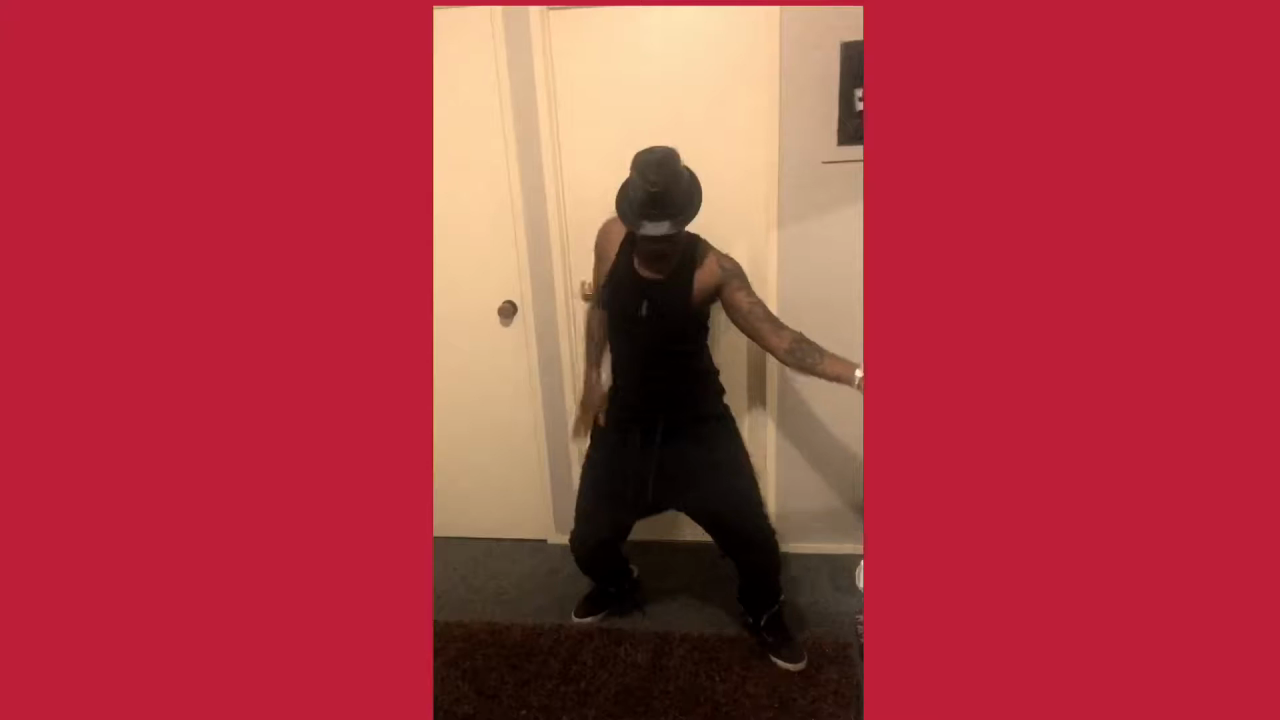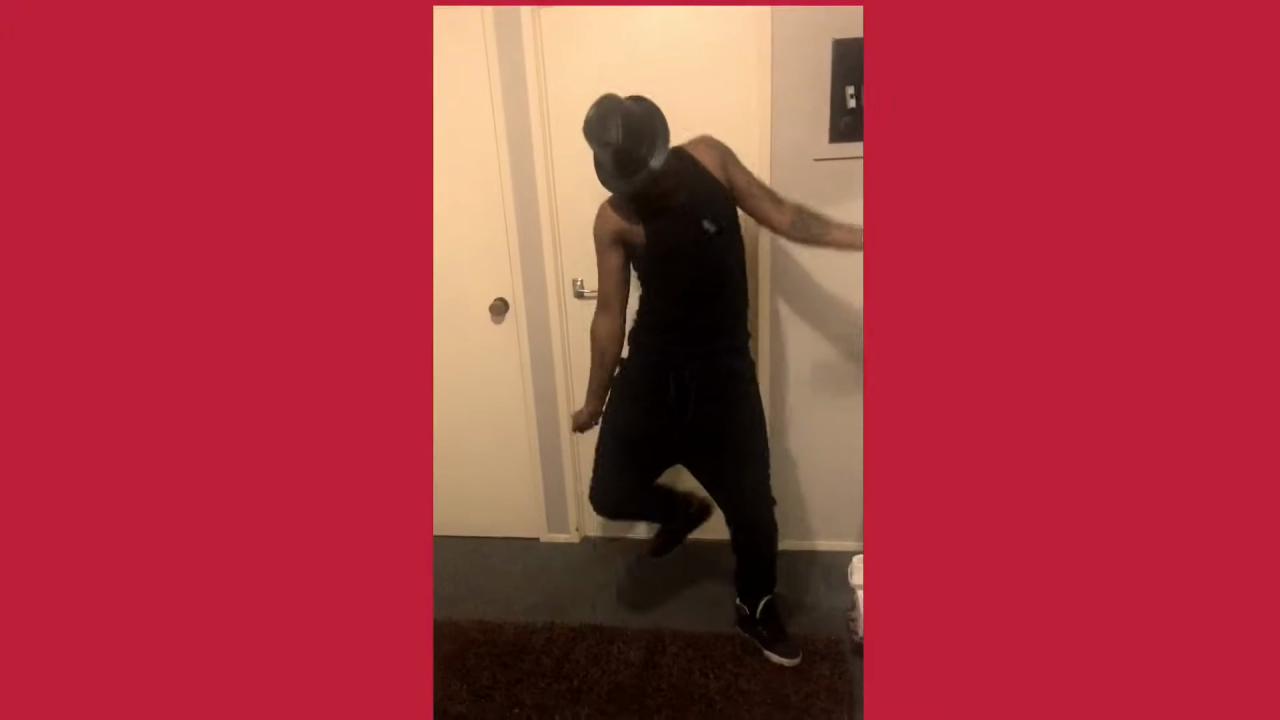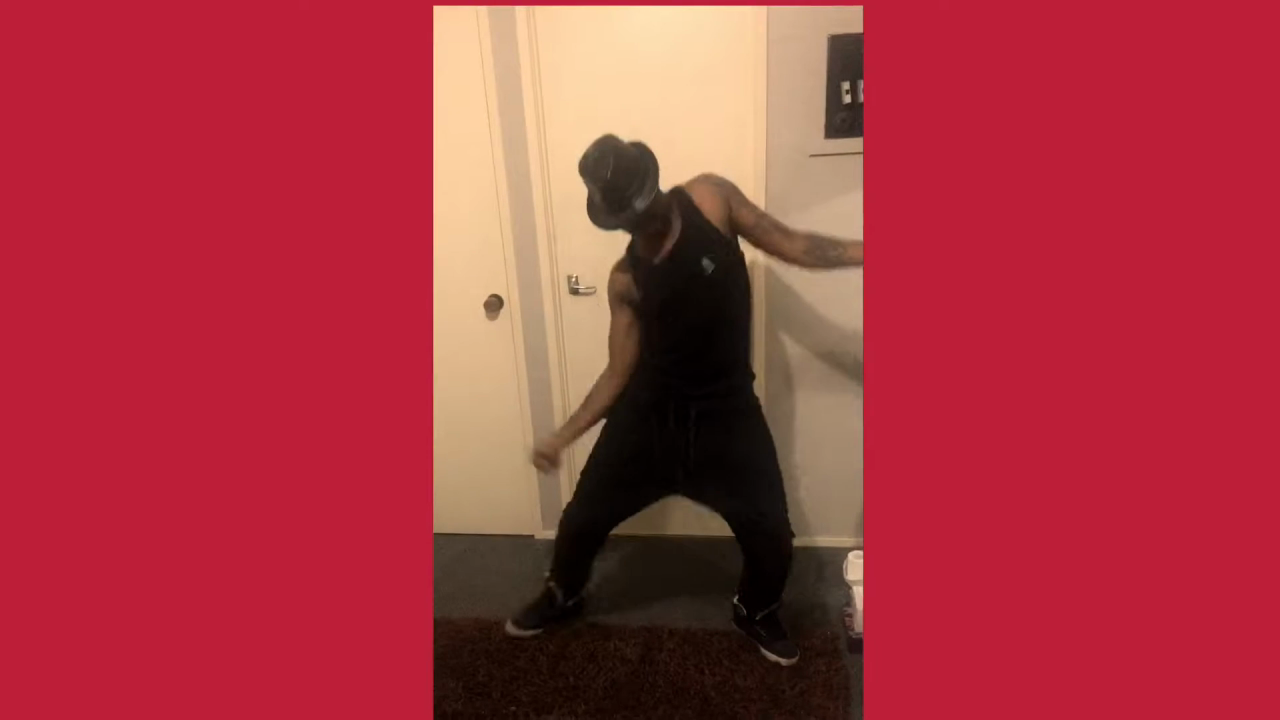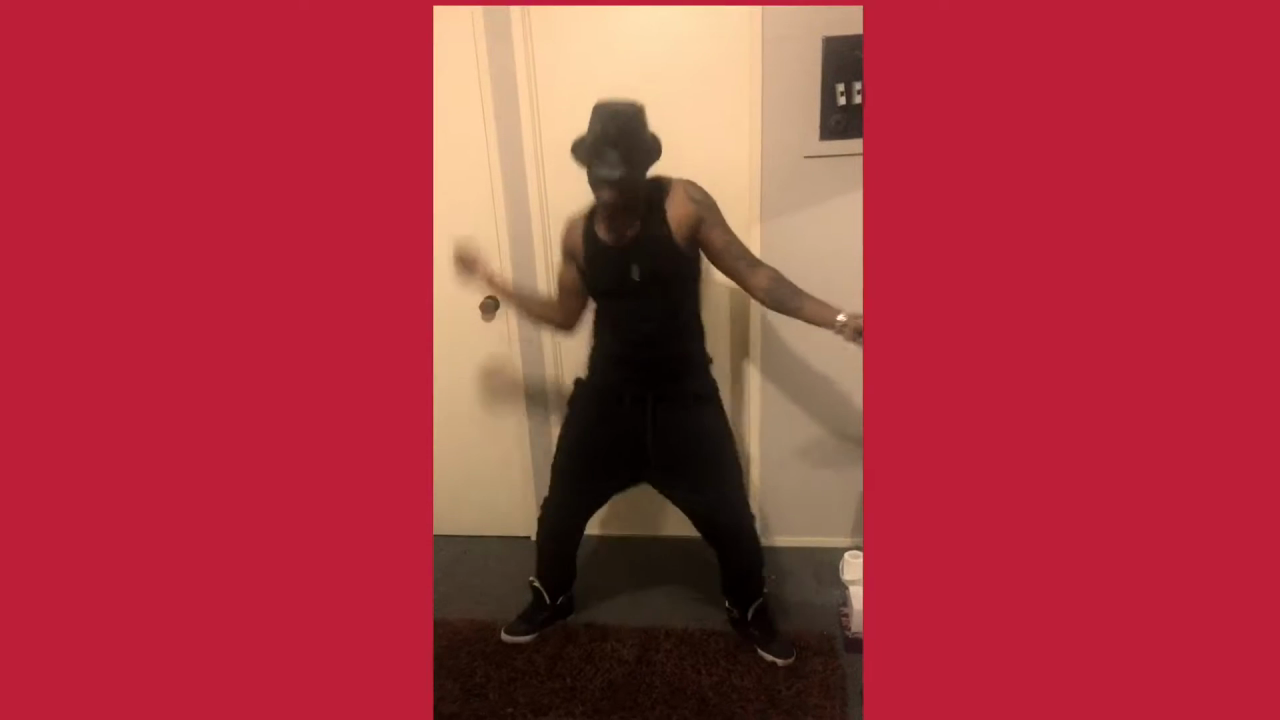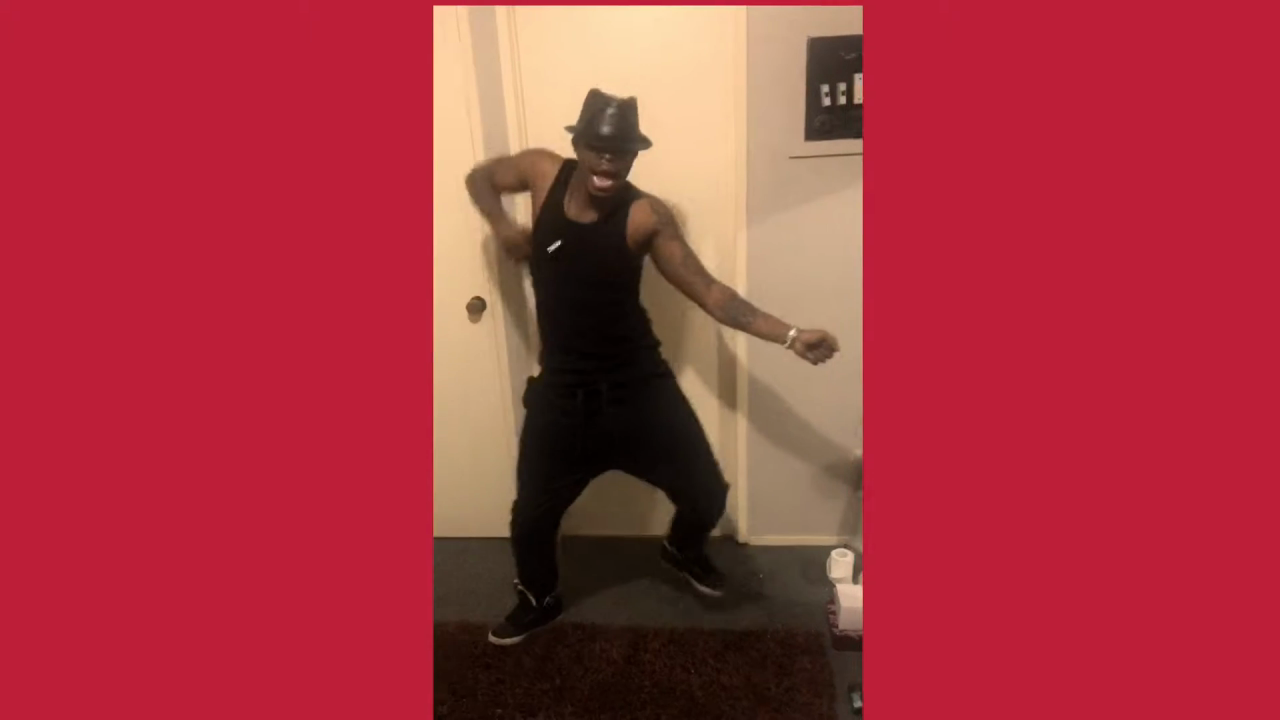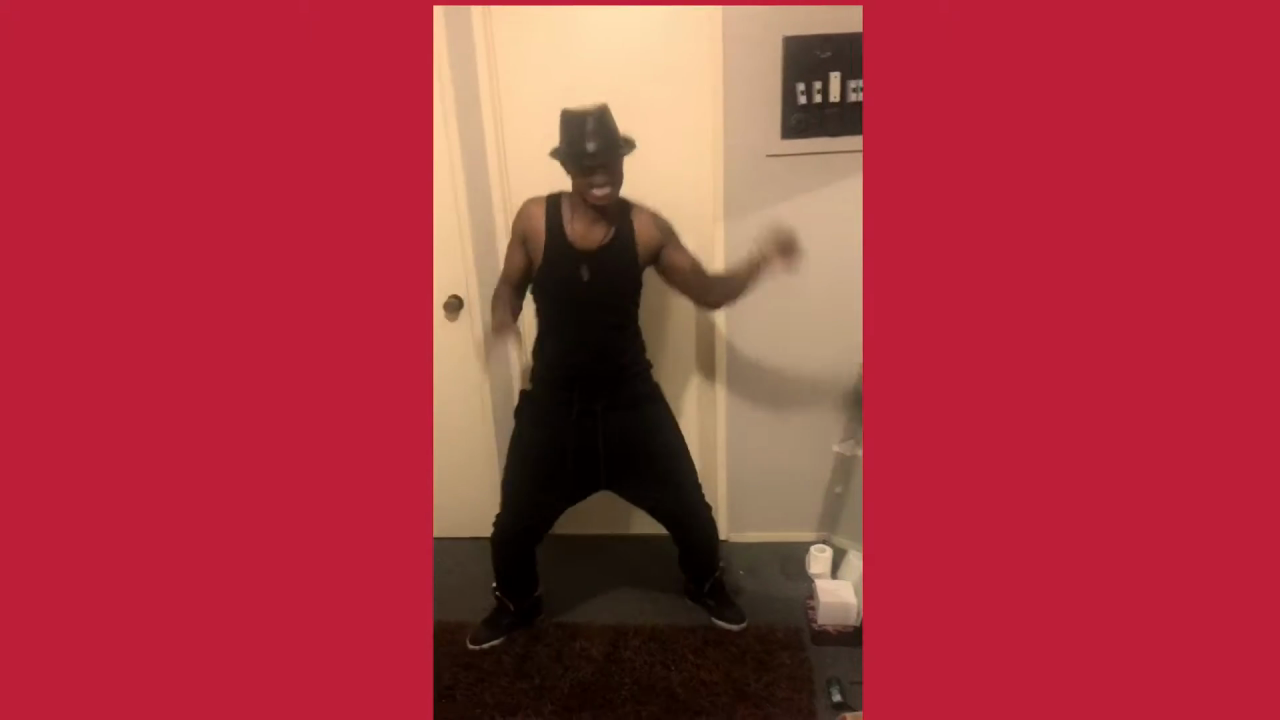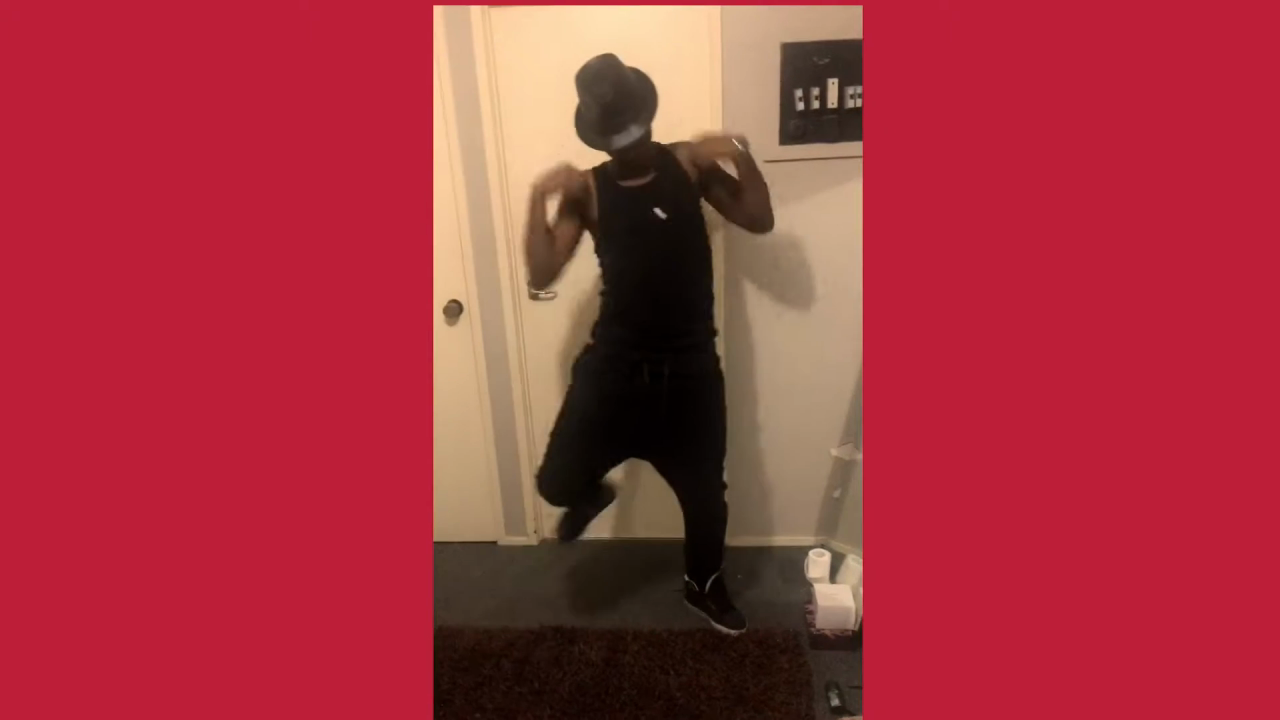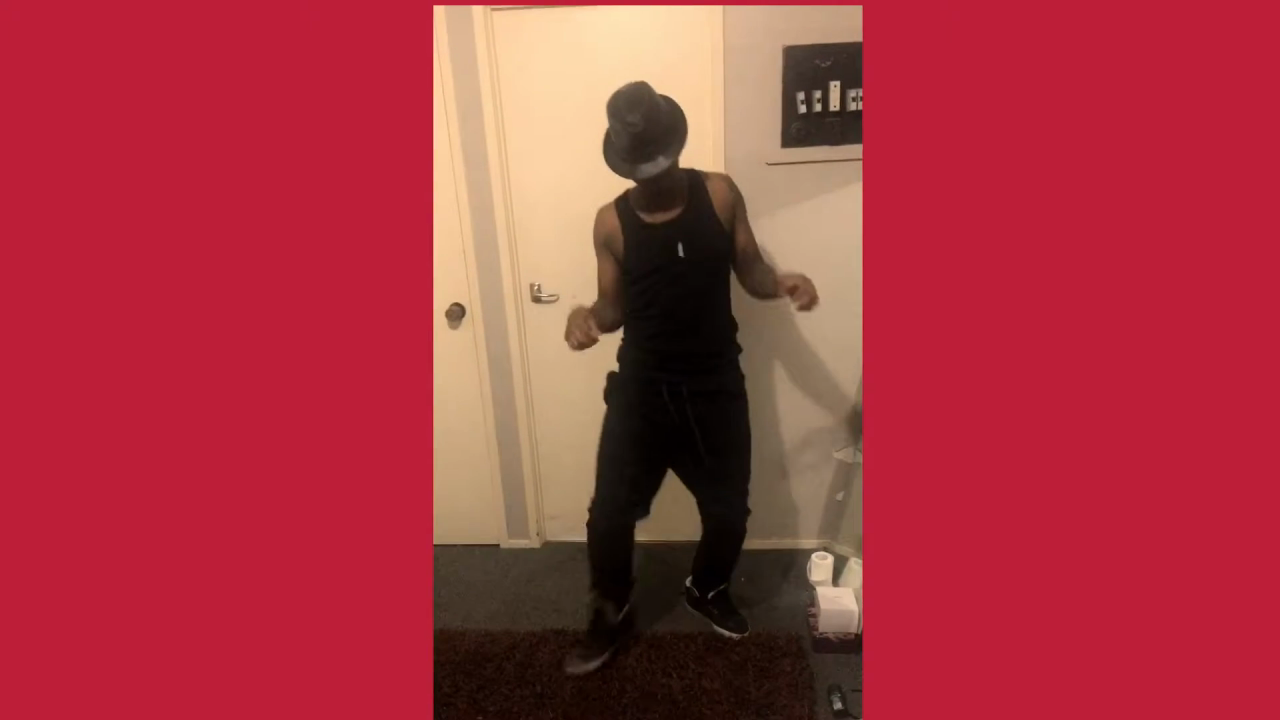
dt=0.3s
person 1, frame 1
left shoulder: (712, 268)
right shoulder: (611, 238)
left elbow: (777, 338)
left wrist: (858, 374)
right wrist: (592, 380)
left hip: (697, 428)
right hip: (624, 426)
left knee: (754, 540)
right knee: (589, 541)
left ankle: (765, 617)
right ankle: (617, 587)
person 1, frame 2
left shoulder: (709, 158)
right shoulder: (615, 220)
left elbow: (782, 217)
right elbow: (609, 312)
left wrist: (865, 238)
right wrist: (594, 399)
left hip: (725, 379)
right hip: (649, 379)
left knee: (752, 509)
right knee: (610, 494)
left ankle: (757, 610)
right ankle: (681, 511)
person 1, frame 3
left shoulder: (709, 196)
right shoulder: (625, 276)
left elbow: (789, 245)
right elbow: (619, 371)
left wrist: (868, 250)
right wrist: (562, 436)
left hip: (727, 413)
right hip: (648, 412)
left knee: (771, 536)
right knee: (583, 519)
left ankle: (756, 612)
right ankle: (562, 596)
person 1, frame 4
left shoulder: (683, 204)
right shoulder: (580, 232)
left elbow: (752, 274)
right elbow: (564, 317)
left wrist: (838, 318)
right wrist: (493, 281)
left hip: (682, 397)
right hip: (605, 398)
left knee: (731, 523)
right knee: (561, 512)
left ankle: (748, 610)
right ankle: (550, 599)
person 1, frame 5
left shoulder: (645, 215)
right shoulder: (542, 172)
left elbow: (705, 290)
right elbow: (479, 177)
left wrist: (790, 335)
right wrist: (502, 226)
left hip: (638, 384)
right hip: (561, 390)
left knee: (706, 492)
right knee: (533, 511)
left ankle: (683, 547)
right ankle: (537, 600)
person 1, frame 6
left shoulder: (646, 228)
right shoulder: (536, 218)
left elbow: (706, 291)
right elbow: (511, 286)
left wrist: (759, 262)
right wrist: (502, 311)
left hip: (631, 402)
right hip: (552, 406)
left knee: (690, 514)
right knee: (517, 528)
left ankle: (706, 585)
right ankle: (514, 602)
person 1, frame 7
left shoulder: (688, 162)
right shoulder: (585, 188)
left elbow: (760, 220)
right elbow: (541, 275)
left wrist: (738, 152)
right wrist: (539, 197)
left hip: (691, 366)
right hip: (614, 363)
left knee: (705, 492)
right knee: (559, 480)
left ankle: (704, 584)
right ankle: (591, 493)
person 1, frame 8
left shoulder: (720, 194)
right shoulder: (611, 222)
left elbow: (752, 272)
right elbow: (613, 306)
left wrist: (788, 284)
right wrist: (590, 316)
left hip: (715, 386)
right hip: (642, 387)
left knee: (727, 508)
right knee: (610, 512)
left ankle: (706, 589)
right ankle: (611, 614)
